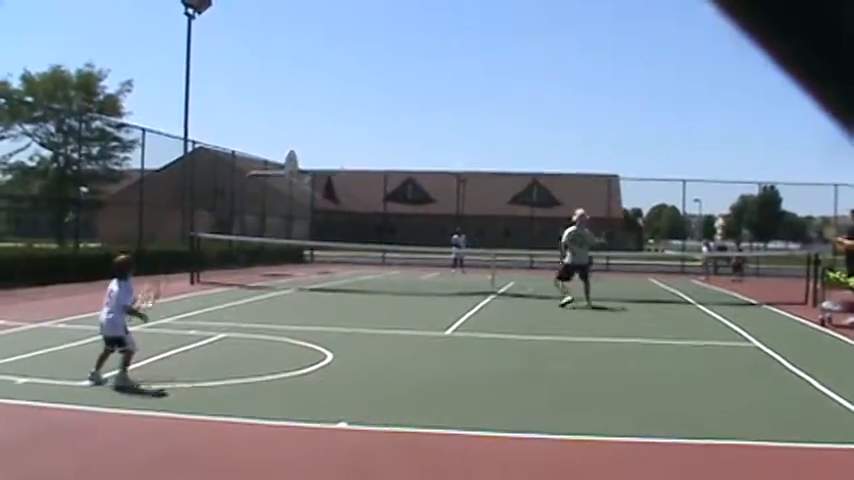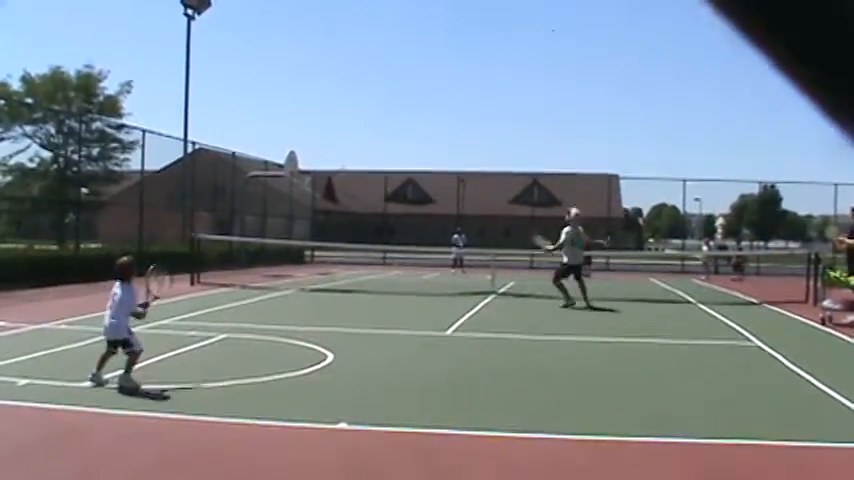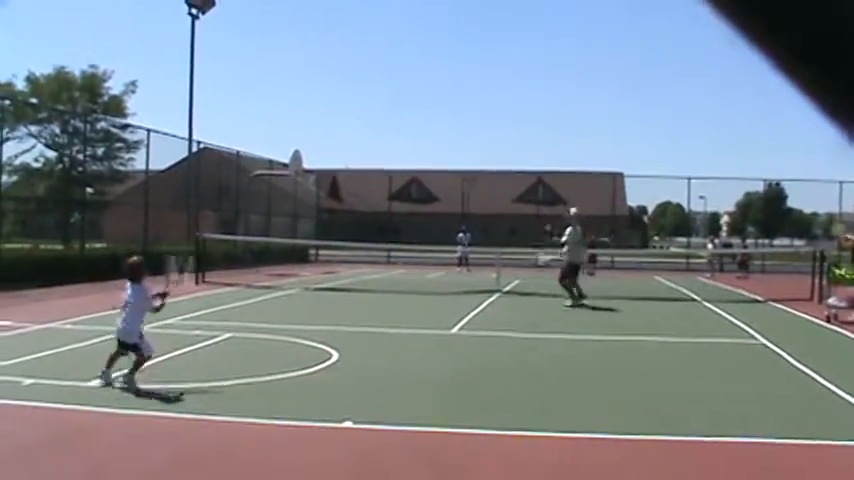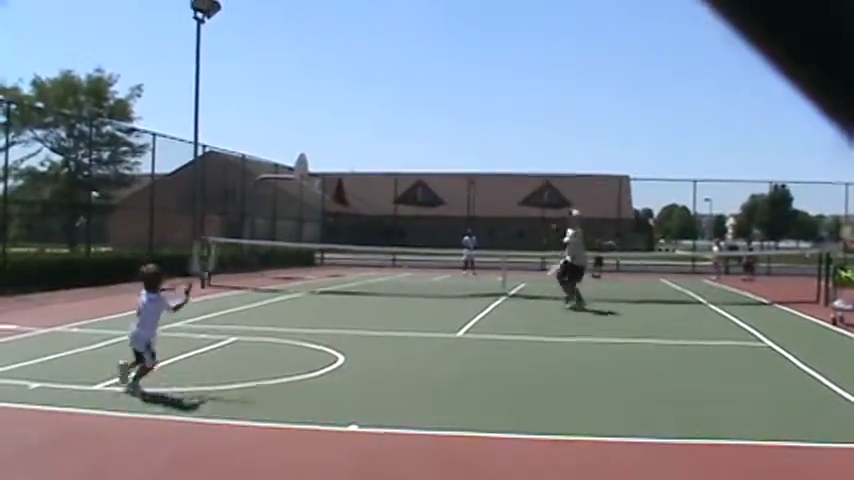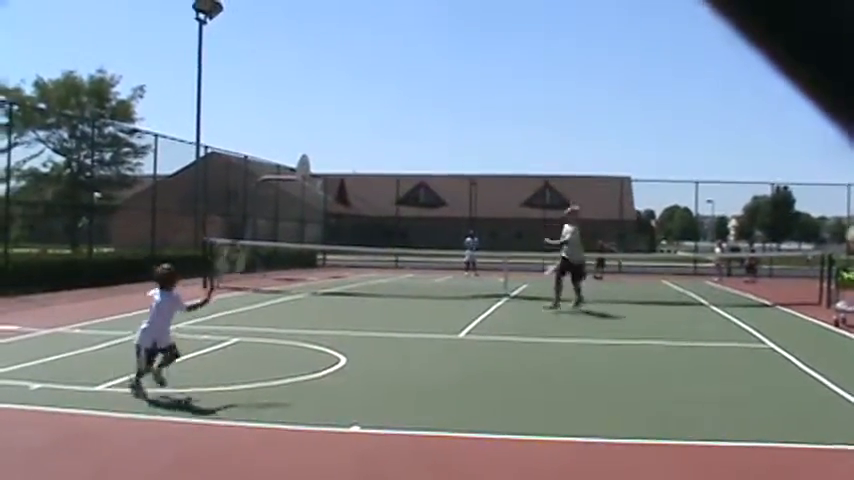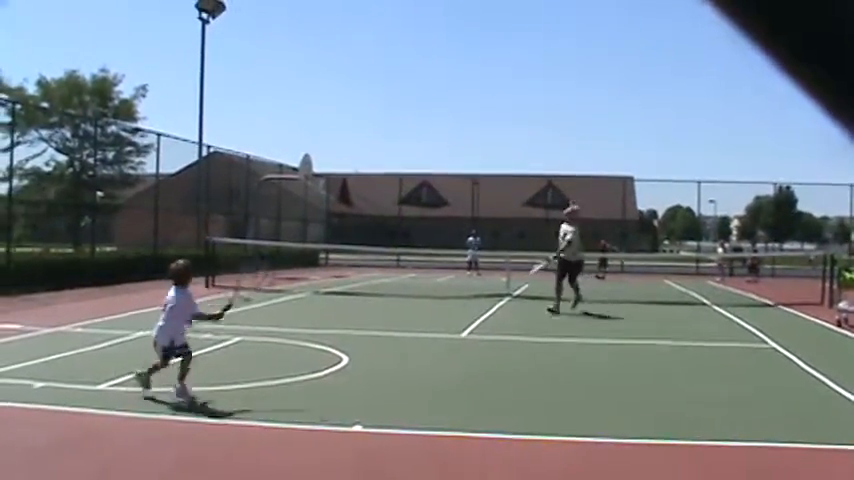
dt=0.1s
person 1, frame 1
left shoulder: (114, 283)
right shoulder: (127, 287)
right elbow: (126, 309)
left wrist: (133, 308)
right wrist: (140, 315)
left hip: (105, 322)
right hip: (116, 325)
left knee: (108, 349)
right knee: (129, 350)
left ankle: (95, 373)
right ankle: (122, 375)
person 1, frame 2
left shoulder: (118, 285)
right shoulder: (130, 290)
right elbow: (133, 313)
left wrist: (140, 305)
right wrist: (143, 313)
left hip: (109, 325)
right hip: (120, 328)
left knee: (110, 351)
right knee: (136, 351)
left ankle: (96, 375)
right ankle: (126, 376)
person 1, frame 3
left shoulder: (131, 286)
right shoulder: (142, 291)
right elbow: (154, 309)
left wrist: (157, 295)
right wrist: (163, 301)
left hip: (123, 328)
right hip: (132, 331)
left knee: (119, 351)
right knee: (146, 354)
left ankle: (105, 372)
right ankle: (129, 376)
person 1, frame 4
left shoulder: (145, 293)
right shoulder: (157, 299)
right elbow: (174, 308)
left wrist: (161, 290)
right wrist: (186, 297)
left hip: (138, 335)
right hip: (143, 338)
left knee: (142, 360)
right knee: (149, 364)
left ankle: (125, 366)
right ankle: (134, 383)
person 1, frame 5
left shoulder: (158, 292)
right shoulder: (172, 298)
left elbow: (150, 294)
right elbow: (188, 308)
right wrist: (205, 300)
right hip: (149, 337)
left knee: (173, 354)
right knee: (147, 365)
left ankle: (157, 370)
right ankle: (136, 382)
person 1, frame 6
left shoulder: (175, 291)
right shoulder: (185, 296)
right elbow: (195, 315)
left wrist: (187, 319)
right wrist: (214, 316)
left hip: (176, 334)
right hip: (166, 336)
left knee: (187, 357)
right knee: (163, 363)
left ankle: (180, 387)
right ankle: (144, 376)
person 2, frame 1
left shoulder: (570, 231)
right shoulder: (587, 232)
left elbow: (563, 245)
right elbow: (592, 244)
left wrist: (562, 256)
left hip: (571, 261)
right hip: (584, 261)
left knee: (558, 280)
right knee: (585, 280)
left ankle: (567, 296)
right ankle: (588, 301)
person 2, frame 2
left shoulder: (567, 231)
right shoulder: (580, 230)
left elbow: (560, 244)
right elbow: (586, 243)
left wrist: (551, 248)
left hip: (568, 261)
right hip: (579, 260)
left knee: (555, 280)
right knee: (579, 279)
left ankle: (569, 299)
right ankle: (586, 301)
person 2, frame 3
left shoulder: (571, 230)
right shoulder: (577, 229)
left elbow: (563, 243)
left hip: (574, 260)
right hip: (575, 258)
left knee: (562, 279)
right knee: (571, 279)
left ankle: (576, 299)
right ankle: (581, 294)
person 2, frame 4
left shoulder: (573, 232)
right shoulder: (571, 231)
left elbow: (565, 243)
left hip: (577, 262)
right hip: (570, 260)
left knee: (566, 281)
right knee: (560, 277)
left ankle: (579, 301)
right ankle: (570, 296)
person 2, frame 5
left shoulder: (572, 229)
right shoulder: (567, 226)
left elbow: (563, 242)
left wrist: (550, 242)
left hip: (576, 260)
right hip: (567, 257)
left knee: (575, 282)
right knee: (558, 277)
left ankle: (579, 298)
right ankle: (556, 302)
person 2, frame 6
left shoulder: (572, 229)
right shoulder: (563, 226)
left elbow: (568, 243)
left wrist: (557, 253)
right wrist: (558, 253)
left hip: (574, 259)
right hip: (564, 257)
left knee: (571, 281)
right knee: (558, 280)
left ankle: (577, 296)
right ankle: (557, 305)
